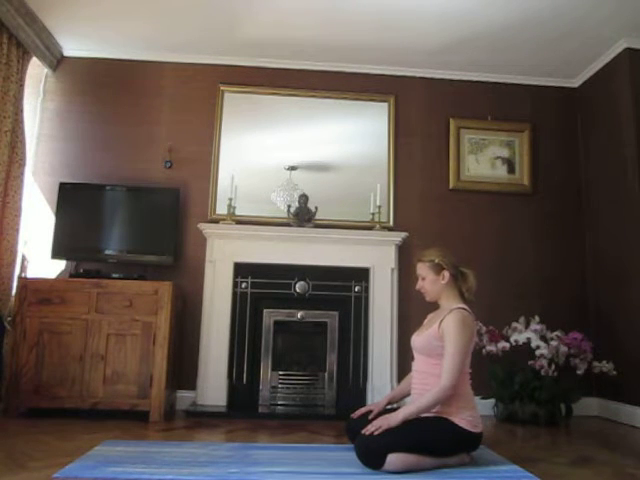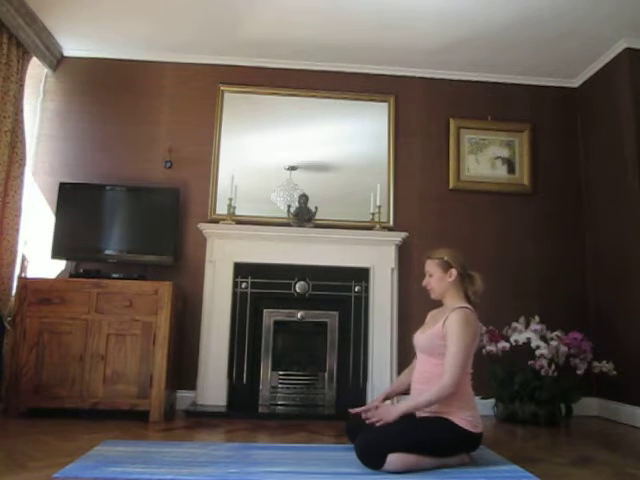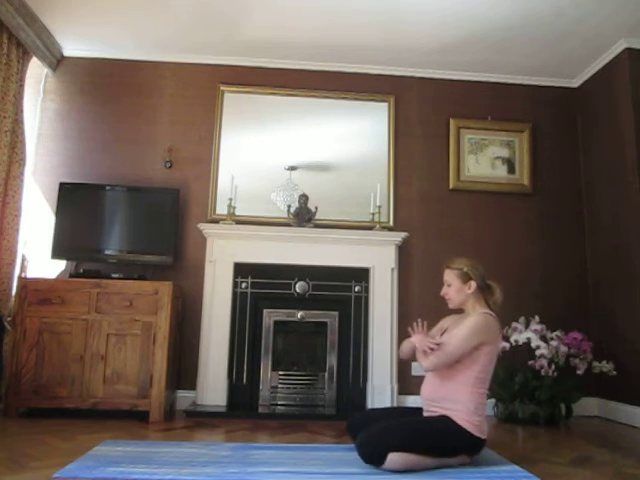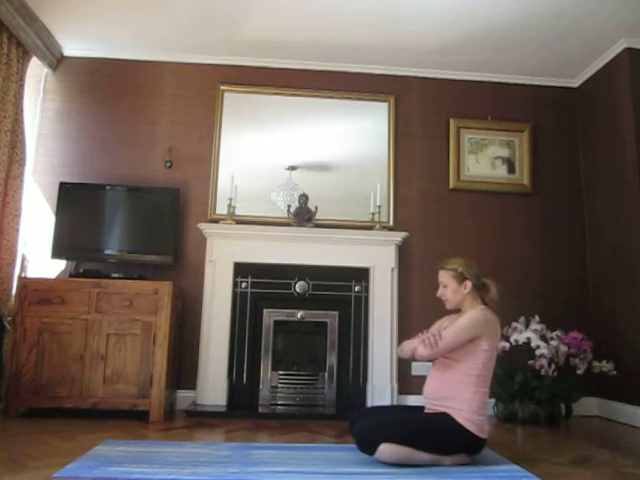
dt=0.5s
person 1, frame 1
left shoulder: (457, 318)
right shoulder: (433, 317)
left elbow: (447, 386)
right elbow: (419, 372)
left wrist: (399, 415)
right wrist: (386, 401)
left hip: (454, 424)
right hip: (429, 414)
left knee: (368, 449)
right knee: (356, 427)
left ankle: (451, 457)
right ankle: (440, 451)
person 1, frame 2
left shoulder: (461, 317)
right shoulder: (434, 315)
left elbow: (449, 384)
right elbow: (417, 367)
left wrist: (398, 408)
right wrist: (383, 397)
left hip: (454, 425)
right hip: (428, 415)
left knee: (368, 449)
right knee: (356, 427)
left ankle: (451, 457)
right ankle: (443, 451)
person 1, frame 3
left shoulder: (482, 322)
right shoulder: (453, 321)
left elbow: (430, 363)
right elbow: (404, 352)
left wrist: (420, 345)
right wrist: (417, 341)
left hip: (461, 428)
right hip: (436, 416)
left knee: (370, 447)
right knee: (357, 424)
left ankle: (450, 458)
person 1, frame 4
left shoulder: (481, 318)
right shoulder: (450, 321)
left elbow: (426, 352)
right elbow: (403, 351)
left wrist: (424, 343)
right wrist: (421, 341)
left hip: (462, 427)
right hip: (440, 415)
left knee: (366, 434)
right knee: (360, 420)
left ankle: (447, 457)
right ankle: (443, 449)
